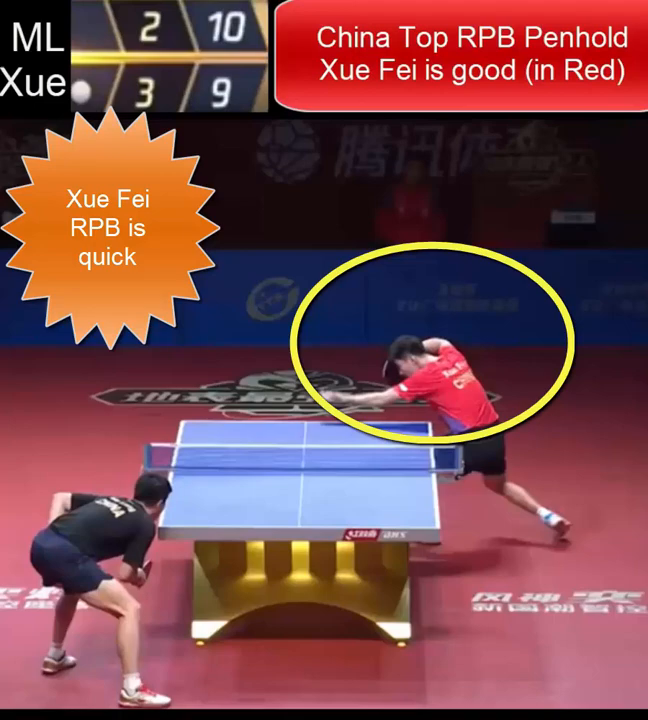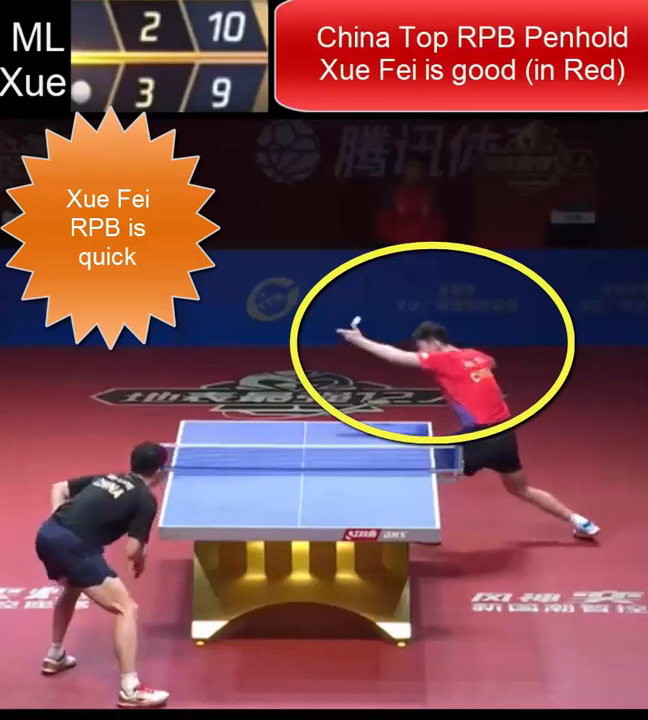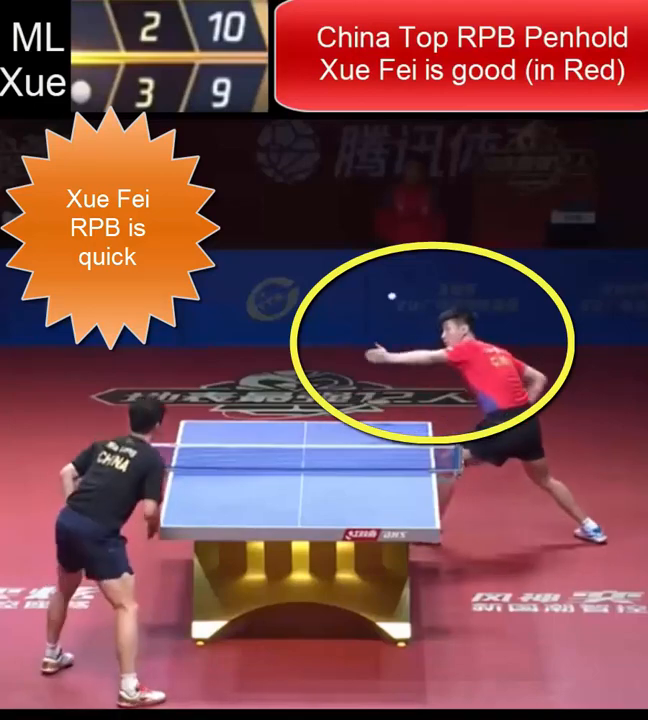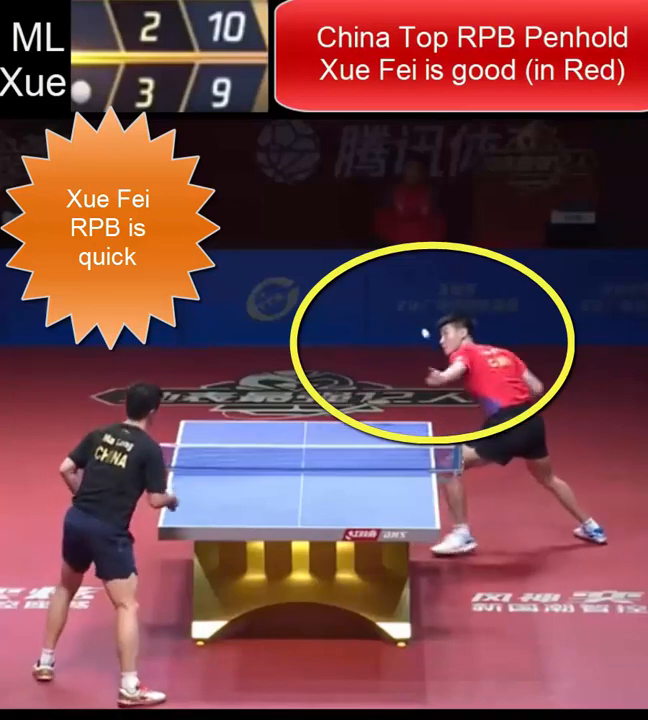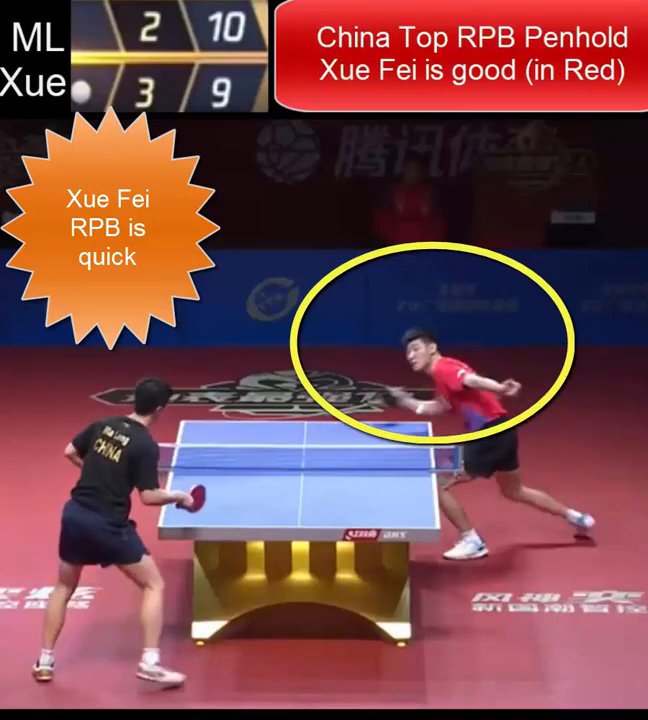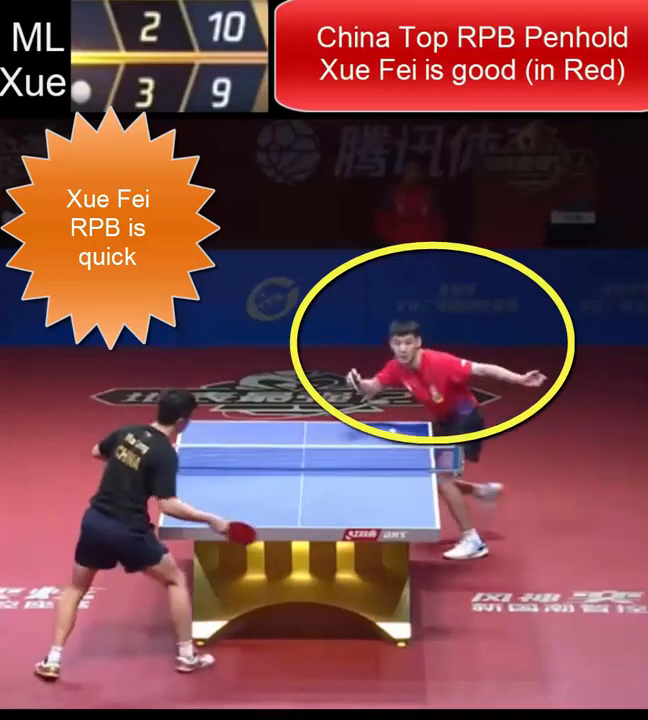
dt=0.2s
person 1, frame 1
left shoulder: (109, 500)
right shoulder: (145, 525)
left elbow: (60, 498)
right elbow: (125, 574)
right wrist: (140, 577)
left hip: (41, 544)
right hip: (66, 555)
left knee: (73, 590)
right knee: (129, 609)
left ankle: (55, 657)
right ankle: (132, 690)
person 1, frame 2
left shoulder: (105, 478)
right shoulder: (145, 499)
left elbow: (58, 489)
right elbow: (132, 549)
right wrist: (140, 563)
left hip: (46, 534)
right hip: (74, 546)
left knee: (70, 588)
right knee: (126, 610)
left ankle: (54, 656)
right ankle: (130, 689)
person 1, frame 3
left shoulder: (104, 445)
right shoulder: (152, 459)
left elbow: (66, 474)
right elbow: (150, 510)
right wrist: (153, 527)
left hip: (67, 521)
right hip: (99, 534)
left knee: (64, 590)
right knee: (127, 608)
left ankle: (52, 656)
right ankle: (129, 689)
person 1, frame 4
left shoulder: (98, 435)
right shoulder: (149, 449)
left elbow: (66, 469)
right elbow: (156, 499)
right wrist: (172, 498)
left hip: (75, 520)
right hip: (109, 532)
left knee: (65, 589)
right knee: (128, 607)
left ankle: (45, 662)
right ankle: (129, 687)
person 1, frame 5
left shoulder: (102, 425)
right shoulder: (146, 446)
left elbow: (70, 453)
right elbow: (149, 497)
right wrist: (180, 497)
left hip: (74, 514)
right hip: (109, 525)
left knee: (63, 588)
right knee: (154, 586)
left ankle: (44, 662)
right ankle: (150, 662)
person 1, frame 6
left shoulder: (126, 432)
right shoulder: (164, 455)
left elbow: (97, 451)
right elbow: (168, 505)
right wrist: (211, 519)
left hip: (94, 523)
right hip: (128, 532)
left knee: (75, 589)
right knee: (176, 582)
left ankle: (52, 660)
right ankle: (187, 655)
person 2, frame 1
left shoulder: (424, 377)
right shoulder: (453, 356)
left elbow: (383, 398)
right elbow: (439, 342)
left wrist: (341, 398)
right wrist: (418, 344)
left hip: (469, 442)
right hip: (494, 437)
right knee: (500, 485)
right ankle: (546, 515)
person 2, frame 2
left shoulder: (444, 360)
right shoulder: (476, 356)
left elbow: (400, 356)
right elbow: (489, 364)
left wrist: (361, 340)
left hip: (478, 437)
right hip: (505, 435)
right knee: (521, 490)
right ankle: (581, 523)
person 2, frame 3
left shoulder: (467, 349)
right shoulder: (502, 353)
left elbow: (429, 356)
right elbow: (539, 379)
left wrist: (389, 357)
left hip: (499, 424)
right hip: (527, 422)
right knee: (544, 479)
right ankle: (589, 527)
person 2, frame 4
left shoulder: (462, 353)
right shoulder: (504, 353)
left elbow: (454, 372)
right elbow: (537, 387)
left wrist: (441, 378)
left hip: (504, 424)
right hip: (531, 421)
right knee: (547, 478)
left ankle: (462, 534)
right ankle: (591, 528)
person 2, frame 5
left shoulder: (445, 370)
right shoulder: (445, 370)
left elbow: (476, 381)
right elbow: (440, 407)
left wrist: (500, 389)
right wrist: (408, 401)
left hip: (490, 435)
right hip: (500, 431)
left knee: (437, 484)
right knee: (514, 491)
left ankle: (472, 541)
right ankle: (576, 517)
person 2, frame 6
left shoulder: (440, 363)
right shoulder: (396, 367)
left elbow: (483, 370)
right elbow: (372, 387)
left wrist: (521, 379)
right wrist: (359, 382)
left hip: (466, 421)
right hip: (443, 423)
left knee: (442, 479)
right knee: (433, 477)
left ankle: (473, 540)
right ankle: (485, 490)
